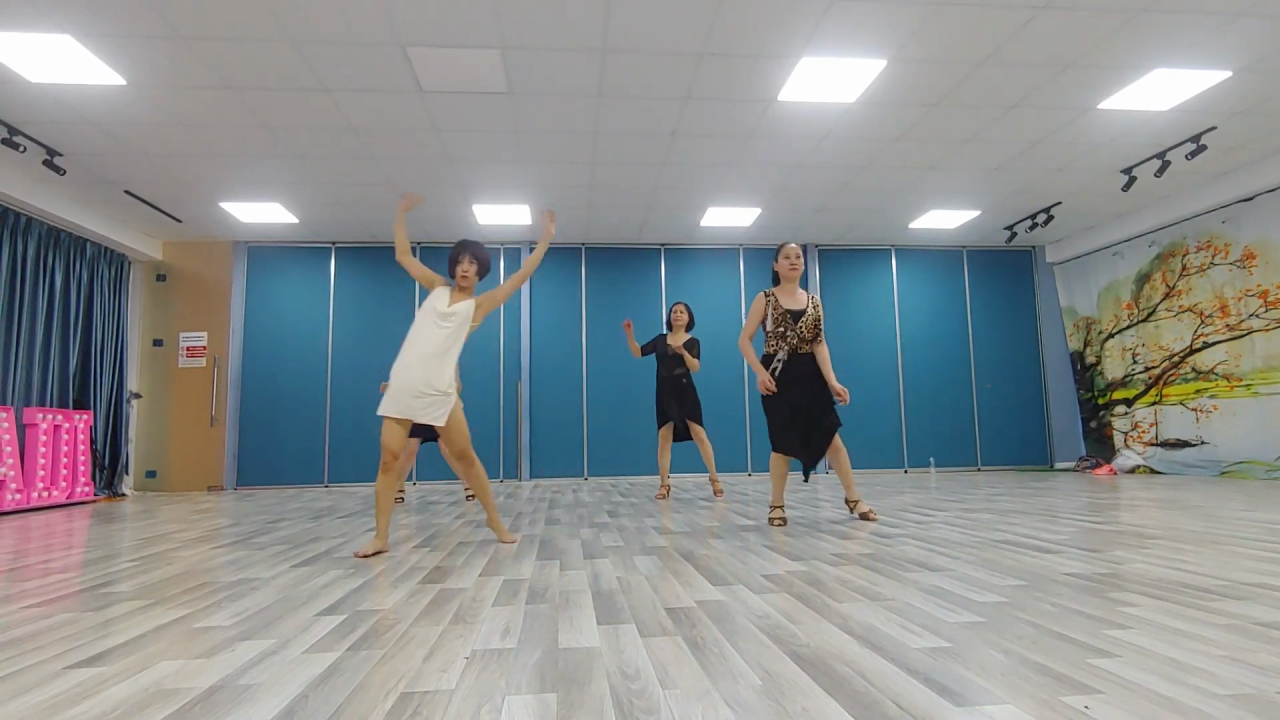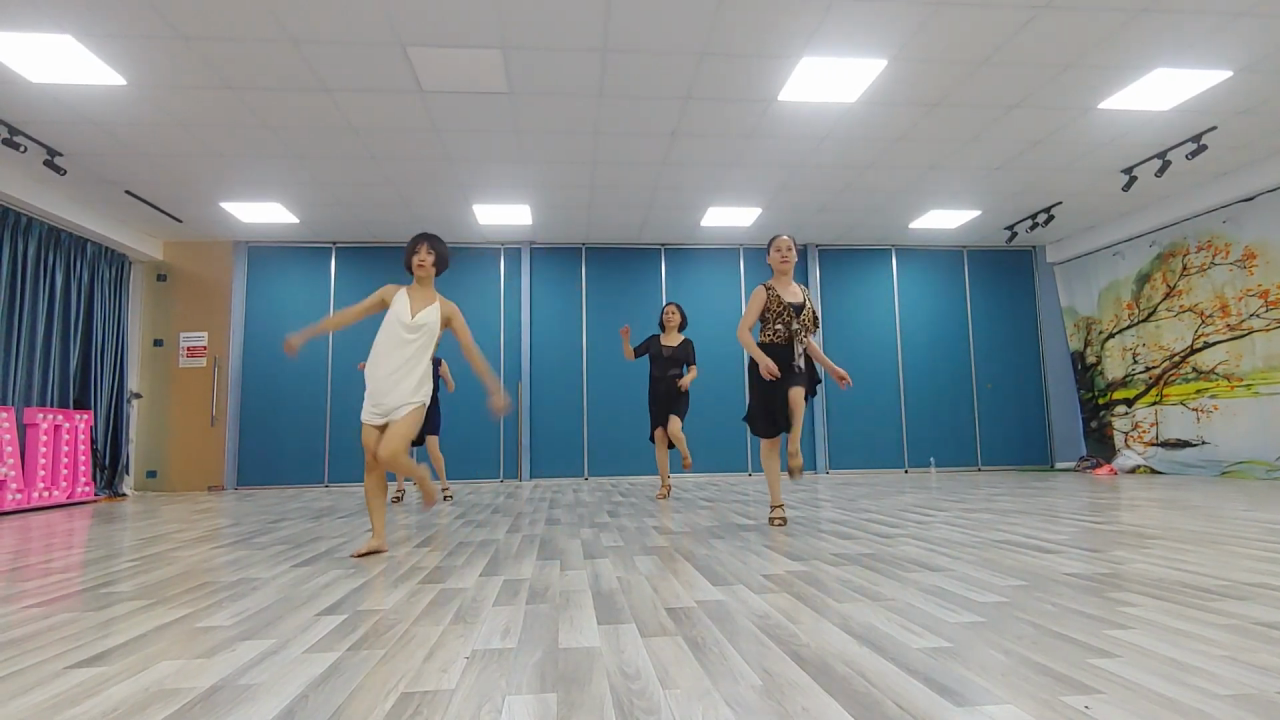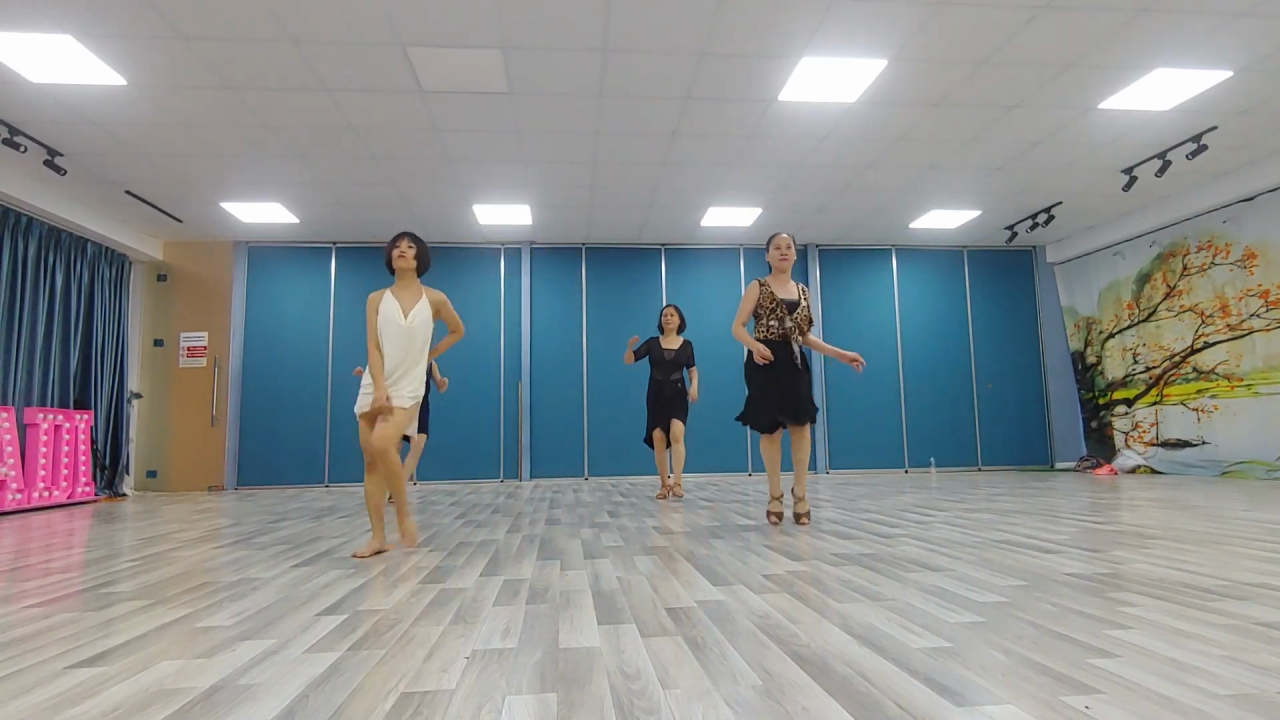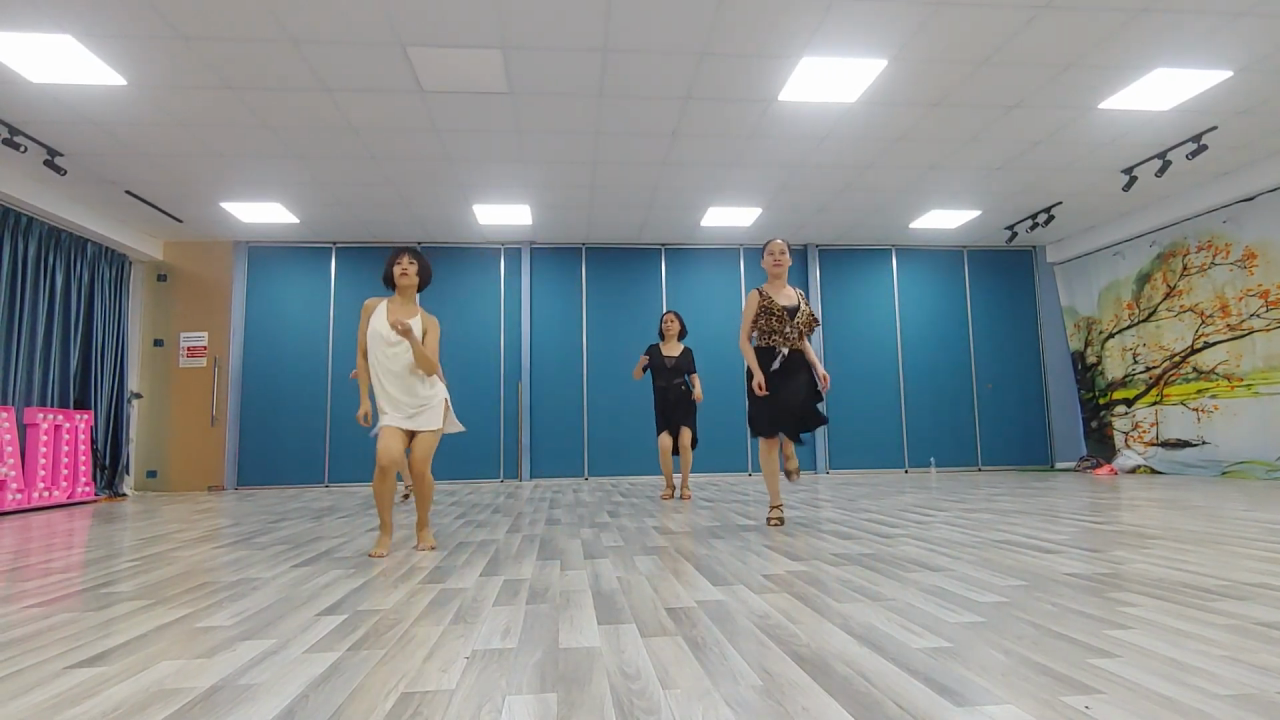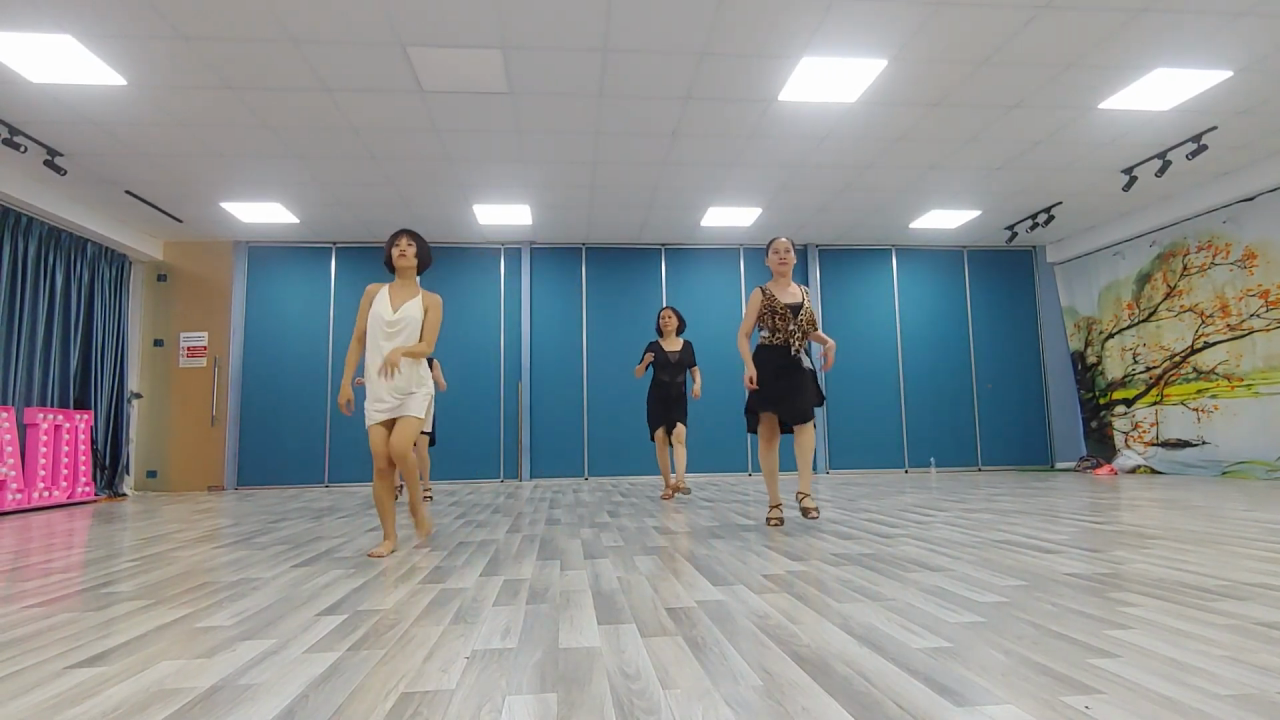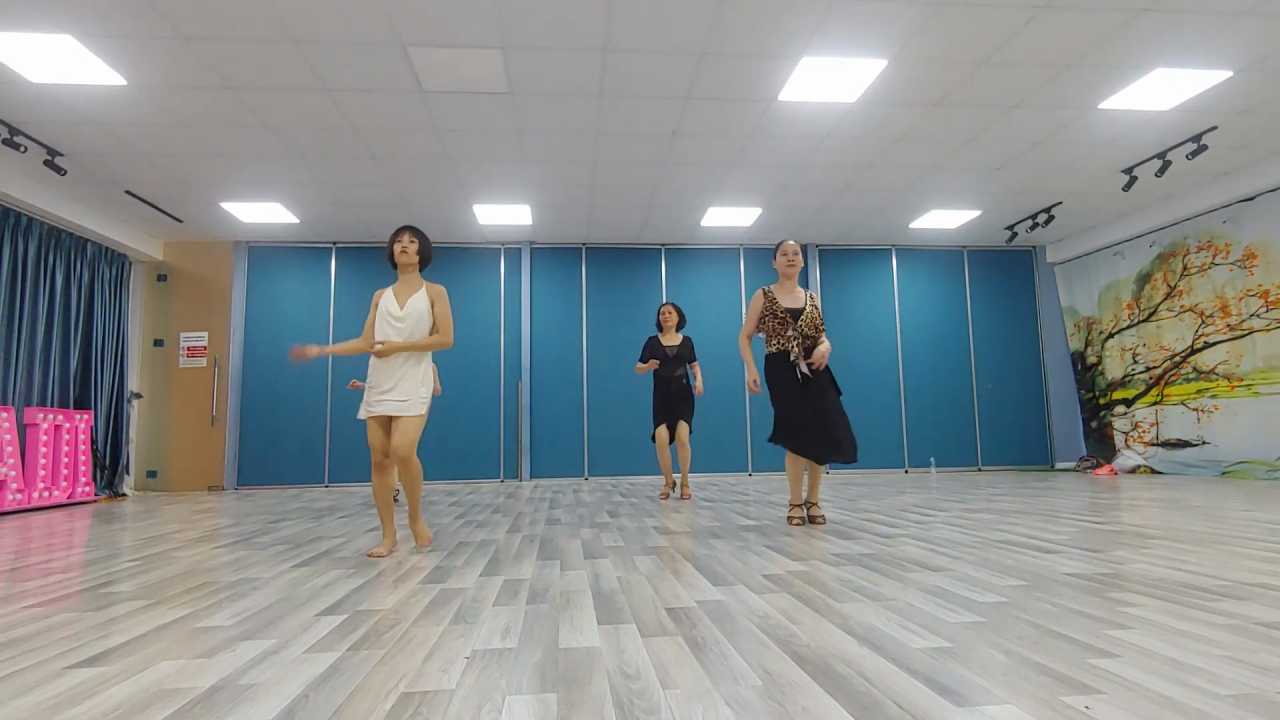
dt=0.3s
person 1, frame 1
left shoulder: (480, 304)
right shoulder: (437, 288)
left elbow: (523, 274)
right elbow: (404, 256)
left wrist: (545, 237)
right wrist: (402, 214)
left hip: (439, 391)
right hip: (403, 384)
left knee: (465, 455)
right knee: (389, 458)
left ankle: (495, 520)
right ankle: (381, 536)
person 1, frame 2
left shoulder: (446, 308)
right shoulder: (391, 293)
left elbow: (471, 351)
right elbow: (349, 315)
left wrist: (495, 389)
right wrist: (305, 335)
left hip: (414, 394)
right hip: (378, 391)
left knee: (390, 455)
right knee: (373, 463)
left ankle: (423, 479)
right ankle: (378, 536)
person 1, frame 3
left shoulder: (435, 299)
right shoulder: (376, 299)
left elbow: (458, 331)
right elbow: (373, 348)
left wrist: (427, 357)
right wrist: (379, 390)
left hip: (408, 391)
right hip: (375, 389)
left knee: (383, 445)
right knee: (371, 462)
left ankle: (404, 515)
right ankle: (378, 537)
person 1, frame 4
left shoulder: (429, 322)
right shoulder: (372, 307)
left elbow: (430, 368)
right elbow: (362, 357)
left wrist: (410, 338)
right wrist: (363, 399)
left hip: (428, 401)
right hip: (392, 406)
left knee: (419, 466)
right knee: (387, 462)
left ankle: (424, 528)
right ankle: (385, 531)
person 1, frame 5
left shoulder: (431, 300)
right shoulder: (373, 292)
left elbow: (427, 348)
right elbow: (358, 341)
left wrist: (398, 352)
right wrist: (345, 383)
left hip: (413, 389)
right hip: (378, 393)
left knee: (401, 451)
right knee: (381, 465)
left ankle: (417, 506)
right ankle: (389, 536)
person 1, frame 6
left shoulder: (434, 292)
right shoulder: (380, 296)
left elbow: (445, 338)
right elbow: (364, 342)
left wrist: (398, 346)
right wrist: (322, 351)
left hip: (413, 384)
right hip: (379, 385)
left knee: (403, 450)
right knee: (380, 459)
left ankle: (416, 518)
right ankle: (388, 533)
person 2, frame 1
left shoulder: (813, 302)
right shoulder: (764, 299)
left elbow: (819, 344)
right elbow: (744, 340)
left wrist: (832, 381)
right wrist: (759, 372)
left hip: (809, 374)
right hip: (778, 376)
left knee: (829, 436)
right knee: (784, 442)
left ankle: (853, 498)
right ankle: (777, 505)
person 2, frame 2
left shoulder: (803, 293)
right shoulder: (763, 291)
right elbow: (743, 331)
left wrist: (831, 367)
right wrist: (761, 358)
left hip: (796, 361)
right hip: (769, 365)
left knee: (796, 396)
right knee: (770, 434)
left ankle: (794, 450)
right ankle: (776, 504)
person 2, frame 3
left shoulder: (802, 291)
right shoulder: (758, 287)
left elbow: (805, 336)
right elbow: (737, 327)
left wrist: (840, 354)
right wrist: (754, 345)
left hip: (793, 362)
right hip: (765, 362)
left knee: (801, 425)
right knee: (771, 428)
left ankle: (800, 494)
right ankle: (775, 496)
person 2, frame 4
left shoulder: (799, 296)
right shoulder: (756, 295)
left elbow: (802, 339)
right elbow: (744, 338)
left wrist: (818, 366)
right wrist: (756, 372)
left hip: (795, 365)
right hip: (766, 366)
left knee: (789, 407)
right knee: (768, 436)
left ankle: (789, 453)
right ankle: (775, 504)
person 2, frame 5
left shoulder: (804, 292)
right shoulder: (760, 294)
right elbow: (743, 335)
left wrist: (828, 341)
right wrist: (749, 366)
left hip: (798, 365)
right hip: (768, 364)
left knee: (803, 420)
right knee: (767, 432)
left ankle: (805, 492)
right ankle: (774, 503)
person 2, frame 6
left shoulder: (811, 298)
right shoulder: (763, 296)
left elbow: (821, 336)
right elbow: (744, 337)
left wrist: (825, 347)
right wrist: (751, 369)
left hip: (813, 370)
right hip: (781, 371)
left knee: (825, 431)
right knee: (795, 438)
left ankle: (812, 496)
right ankle: (796, 503)
person 3, frame 1
left shoulder: (692, 342)
right shoulder: (660, 339)
left elbow: (695, 367)
right elbow: (638, 353)
left wrist: (683, 352)
right wrist: (629, 334)
left hip: (685, 392)
right hip: (664, 394)
left knee: (699, 434)
right knee: (664, 438)
left ankle: (714, 478)
right ankle: (664, 485)
person 3, frame 2
left shoulder: (686, 343)
right shoulder: (653, 340)
left elbow: (693, 369)
right elbow: (630, 356)
left wrist: (688, 378)
right wrist: (625, 339)
left hip: (677, 394)
right hip: (656, 394)
left knee: (674, 430)
right knee: (659, 437)
left ankle: (685, 454)
right ankle: (664, 484)
person 3, frame 3
left shoulder: (686, 345)
right shoulder: (652, 343)
left elbow: (692, 370)
right elbow: (629, 360)
left wrist: (694, 386)
right wrist: (629, 347)
left hip: (678, 396)
right hip: (656, 396)
left knee: (676, 434)
right knee: (658, 439)
left ankle: (677, 483)
right ankle: (664, 484)
person 3, frame 4
left shoulder: (687, 351)
right shoulder: (653, 350)
left elbow: (693, 376)
right elbow: (636, 376)
left wrist: (698, 388)
right wrist: (640, 366)
left hip: (684, 402)
right hip: (662, 404)
left knee: (685, 443)
right knee: (664, 446)
left ankle: (685, 485)
right ankle: (669, 485)
person 3, frame 5
left shoulder: (687, 345)
right shoulder: (653, 346)
left elbow: (694, 369)
right elbow: (638, 373)
left wrist: (697, 383)
right wrist: (645, 362)
left hip: (679, 399)
right hip: (657, 399)
left knee: (679, 436)
right knee: (661, 440)
left ankle: (680, 481)
right ankle: (668, 484)
person 3, frame 6
left shoulder: (686, 341)
right shoulder: (652, 341)
left elbow: (694, 365)
right elbow: (638, 368)
left wrist: (699, 380)
right wrist: (648, 366)
left hip: (683, 395)
right hip: (662, 397)
left knee: (682, 438)
right knee: (661, 439)
left ankle: (685, 484)
right ankle: (668, 481)
